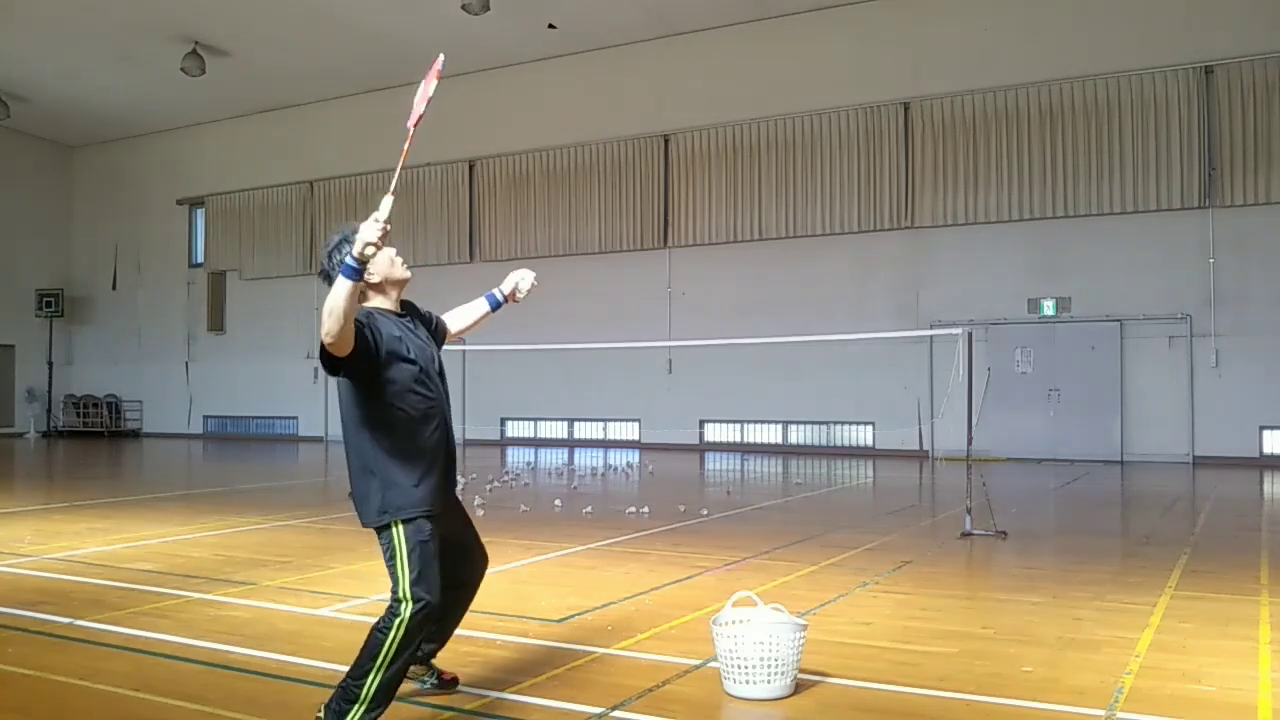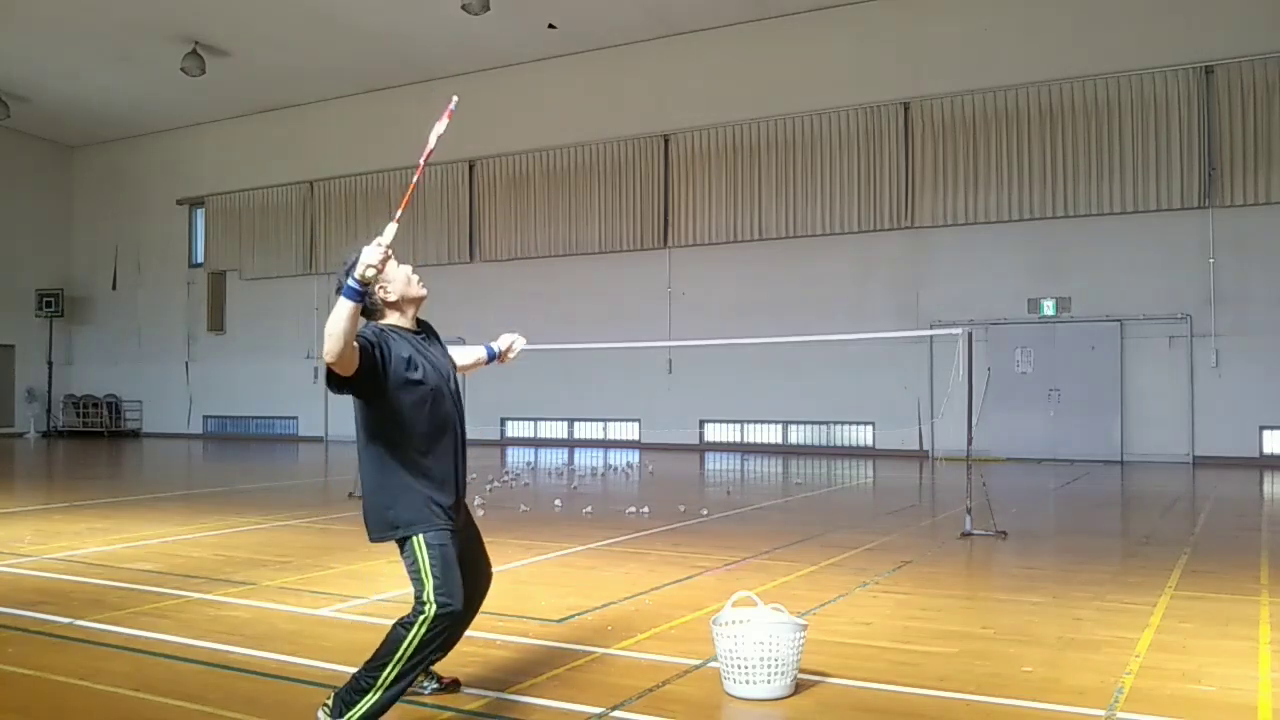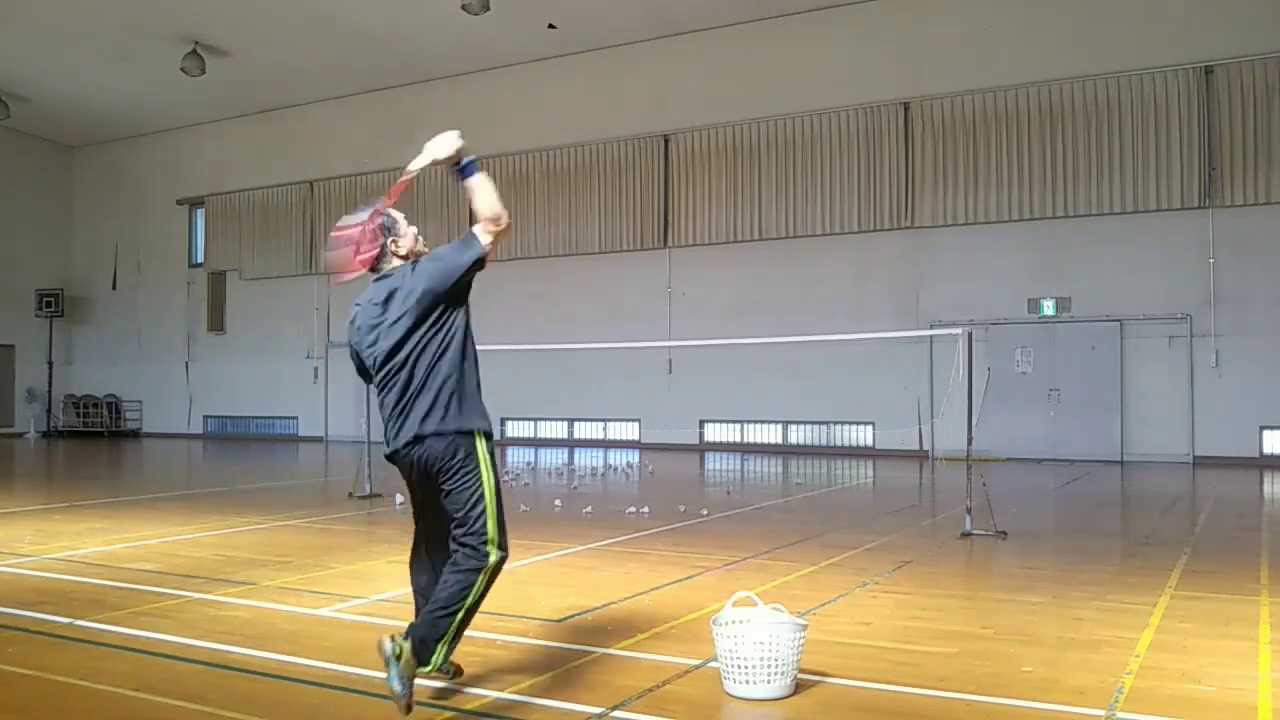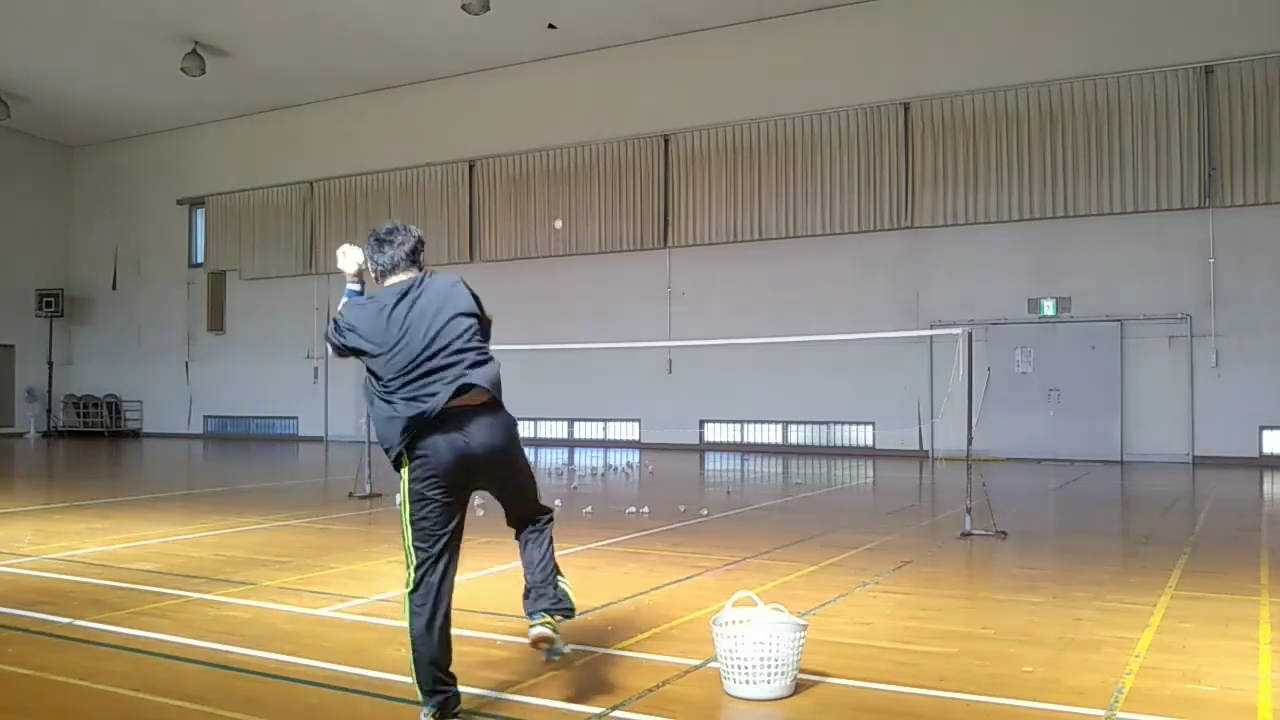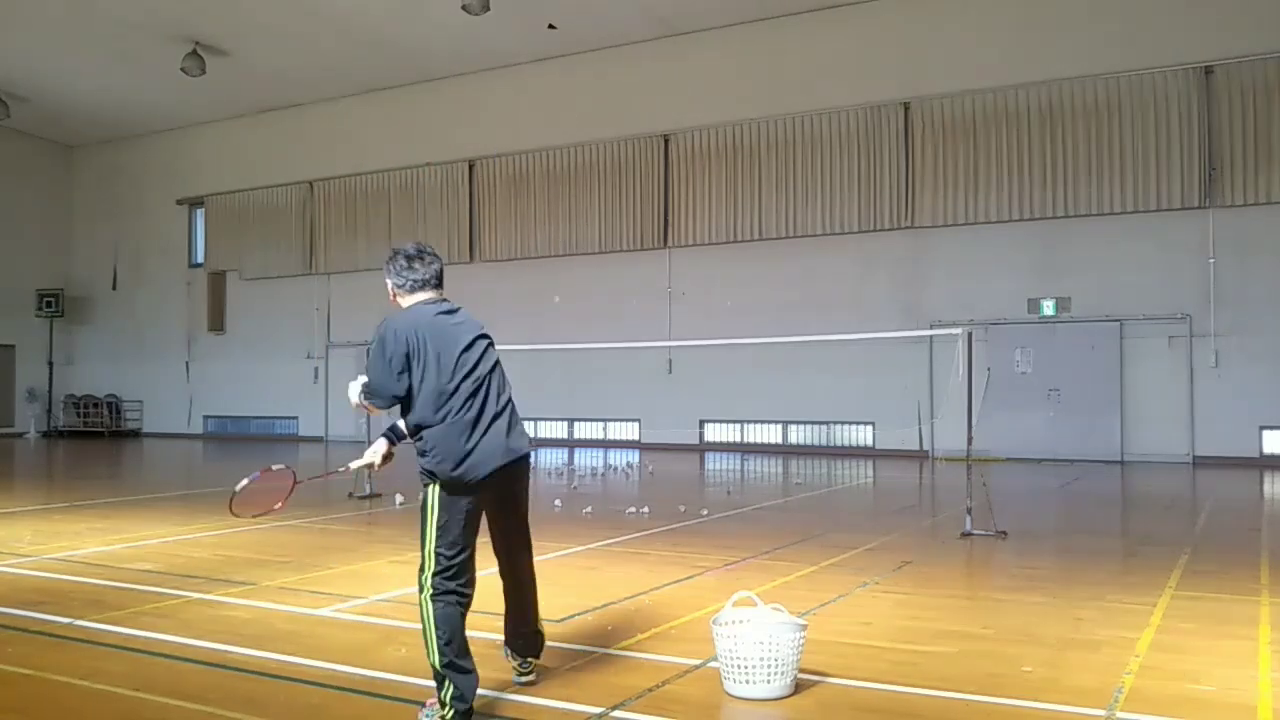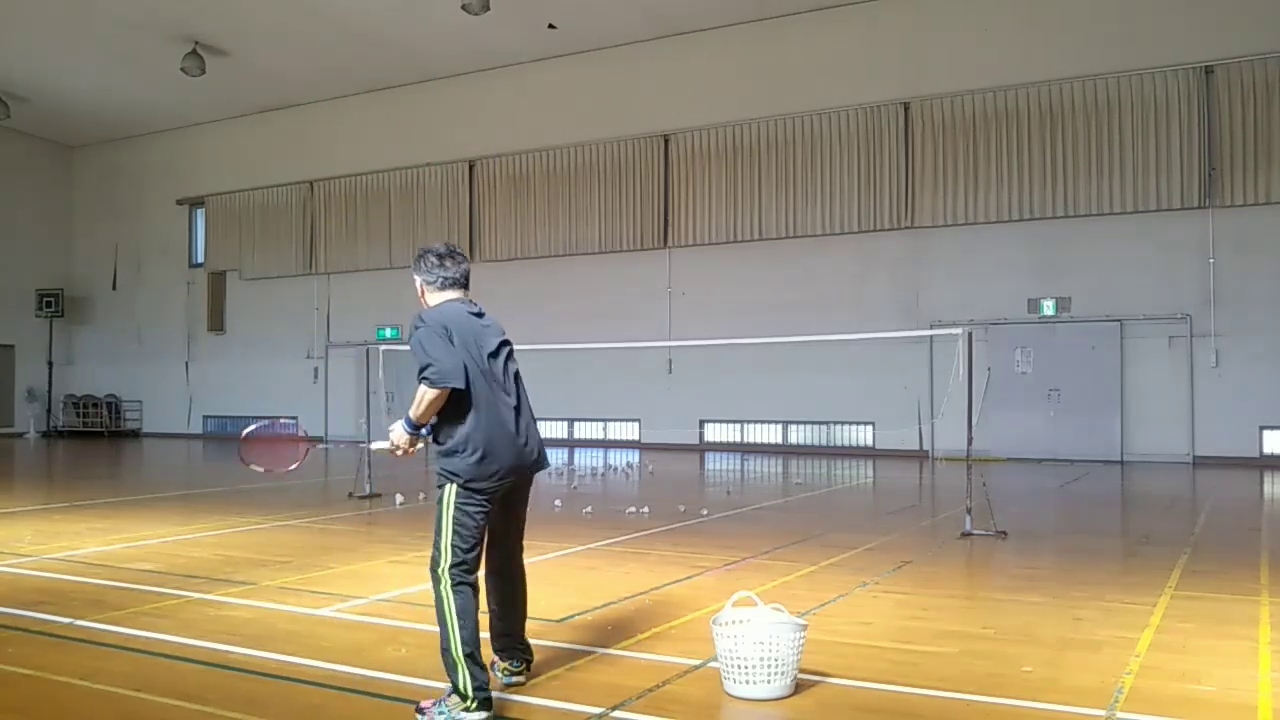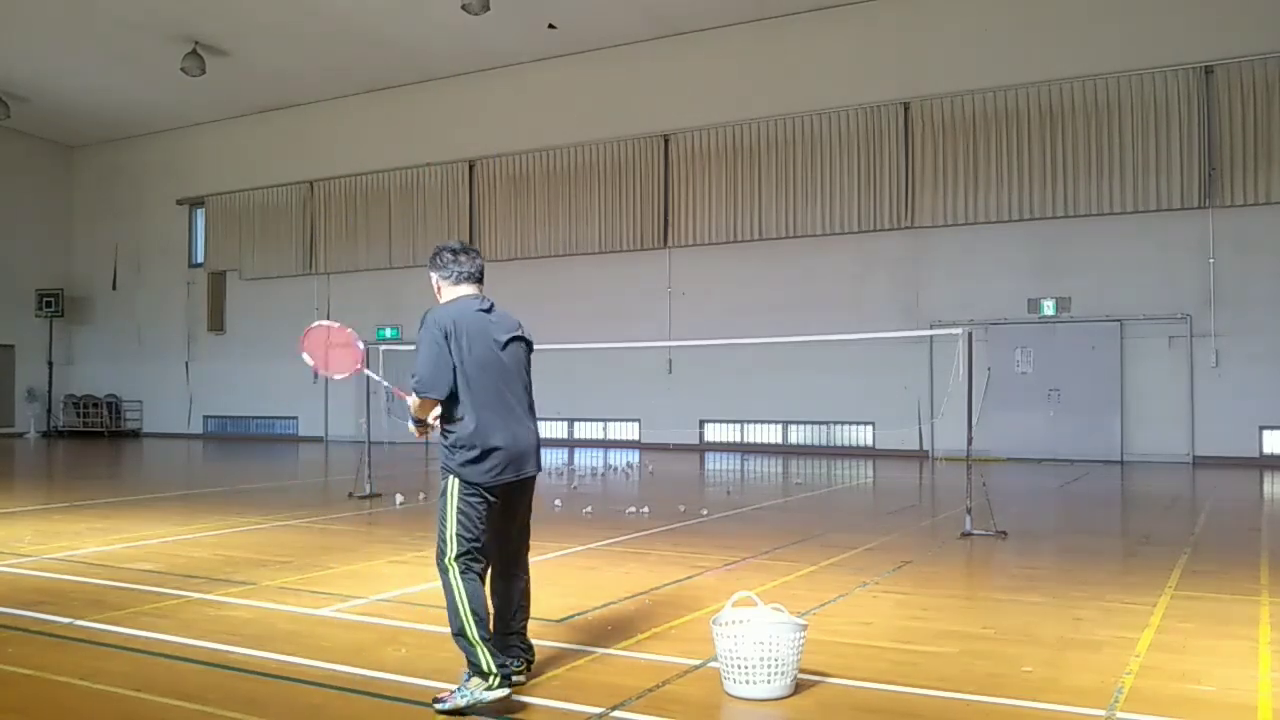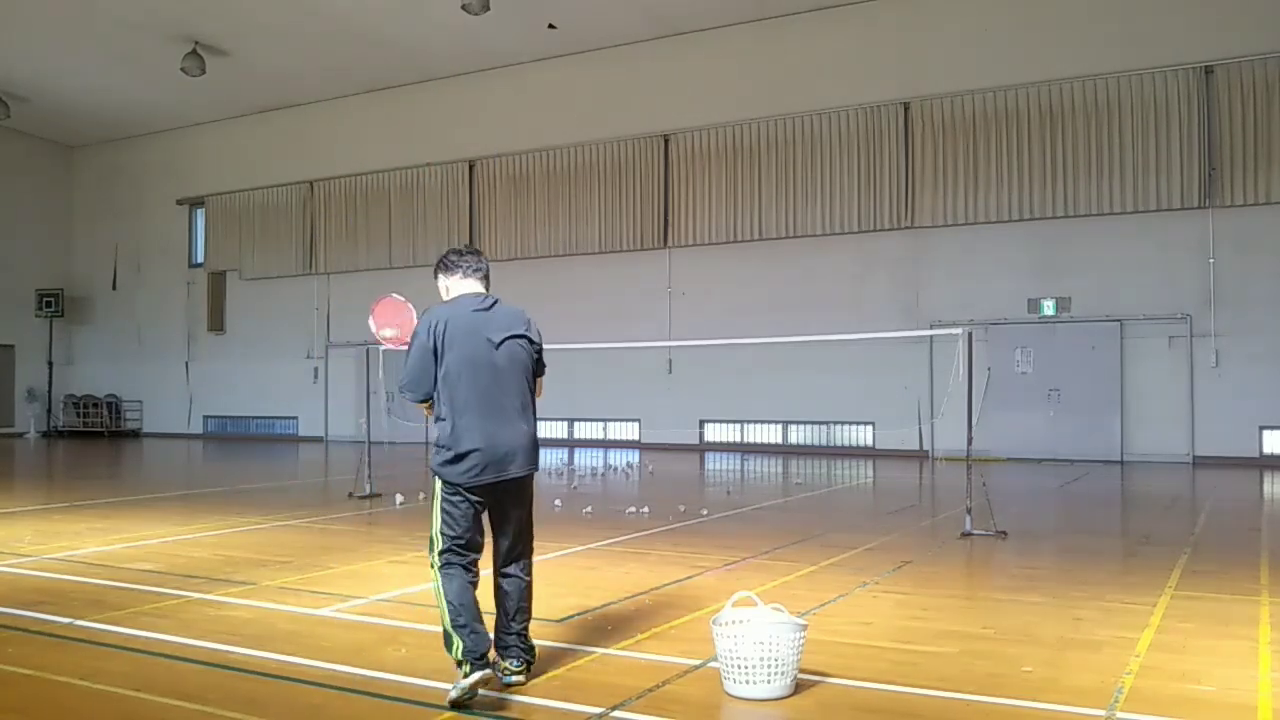
dt=0.2s
person 1, frame 1
left shoulder: (410, 316)
right shoulder: (365, 327)
left elbow: (446, 325)
right elbow: (331, 335)
left wrist: (499, 295)
right wrist: (352, 259)
left hip: (436, 485)
right hip: (397, 493)
left knee: (469, 569)
right knee: (418, 601)
left ankle: (416, 661)
person 1, frame 2
left shoulder: (420, 343)
right shoulder: (375, 347)
right elbow: (334, 357)
left wrist: (491, 351)
right wrist: (355, 283)
left hip: (441, 497)
right hip: (412, 504)
left knee: (473, 580)
right knee: (437, 607)
left ankle: (417, 672)
person 1, frame 3
left shoulder: (366, 308)
right shoulder: (434, 275)
right elbow: (492, 224)
right wrist: (462, 163)
left hip: (408, 441)
right hip: (453, 430)
left knee: (433, 545)
right knee: (481, 551)
left ankle: (425, 655)
right ankle: (418, 650)
person 1, frame 4
left shoulder: (359, 316)
right shoulder: (452, 288)
left elbow: (342, 333)
right elbow: (483, 334)
left wrist: (350, 283)
left hip: (427, 448)
right hip: (488, 427)
left knee: (428, 574)
right knee: (531, 519)
right ankle: (545, 608)
person 1, frame 5
left shoulder: (398, 328)
right shoulder: (467, 322)
left elbow: (382, 401)
left wrist: (362, 394)
right wrist: (391, 438)
left hip: (454, 466)
right hip: (509, 453)
left knee: (444, 583)
right knee: (514, 557)
right ankle: (525, 653)
person 1, frame 6
left shoulder: (432, 321)
right shoulder: (490, 326)
left elbow: (440, 384)
left wrist: (409, 425)
right wrist: (428, 428)
left hip: (472, 465)
right hip: (520, 457)
left knee: (453, 572)
right knee: (506, 560)
right ankle: (513, 658)
person 1, frame 7
left shoulder: (441, 320)
right shoulder: (512, 324)
left elbow: (426, 397)
left wrist: (420, 420)
left hip: (473, 460)
right hip: (522, 457)
left knee: (462, 564)
right knee: (511, 560)
left ankle: (488, 671)
right ankle: (515, 657)
person 1, frame 8
left shoulder: (436, 319)
right shoulder: (521, 321)
left elbow: (419, 396)
left hip: (461, 459)
right hip: (517, 457)
left knee: (453, 561)
right knee: (513, 560)
left ankle: (472, 659)
right ankle: (514, 657)
